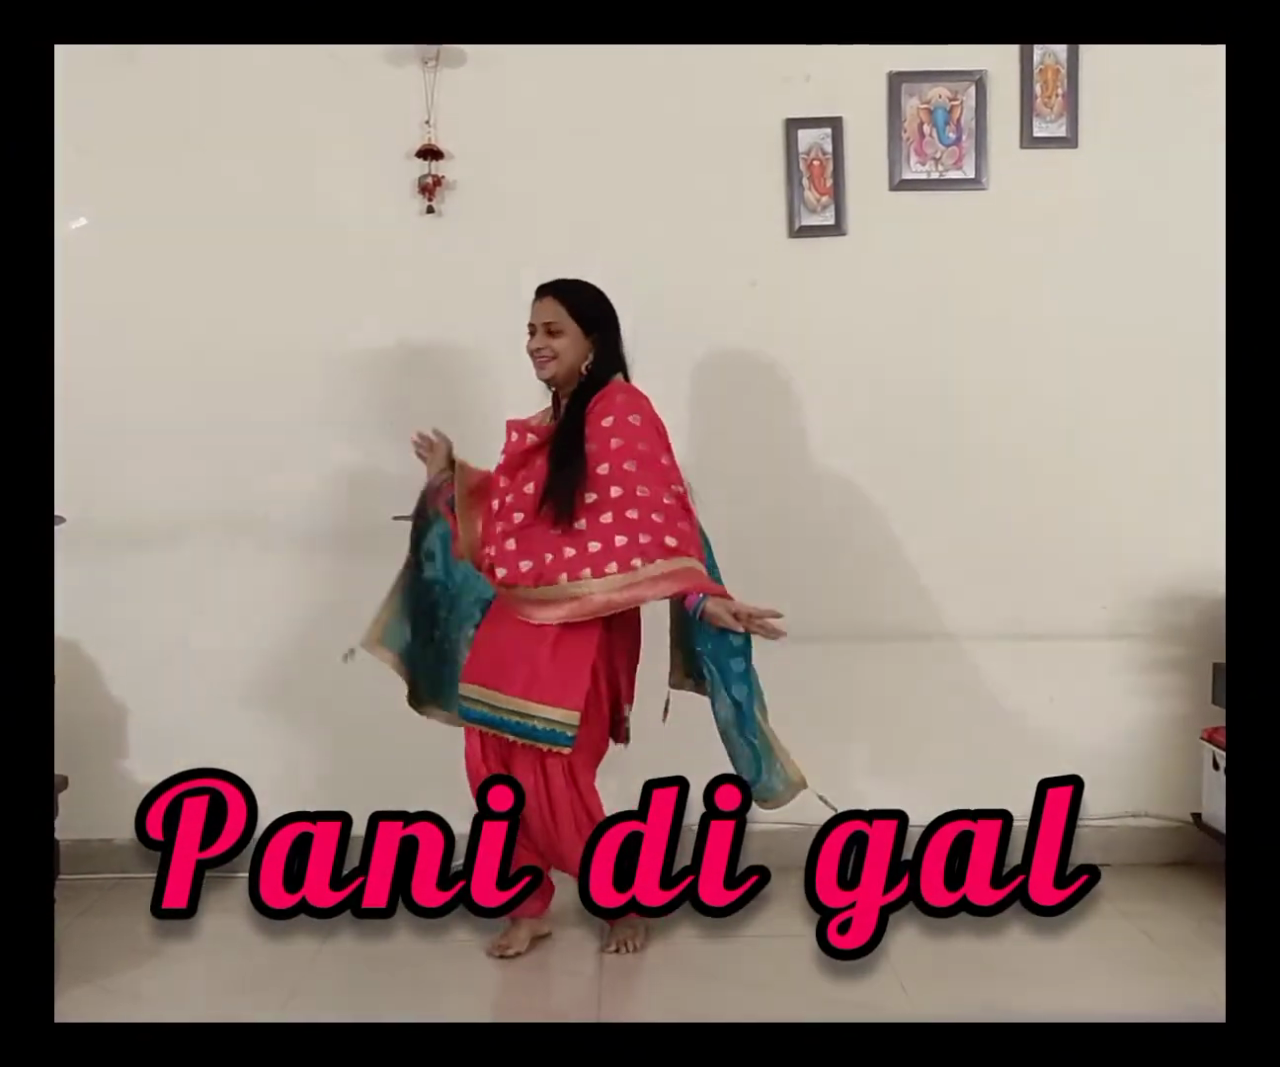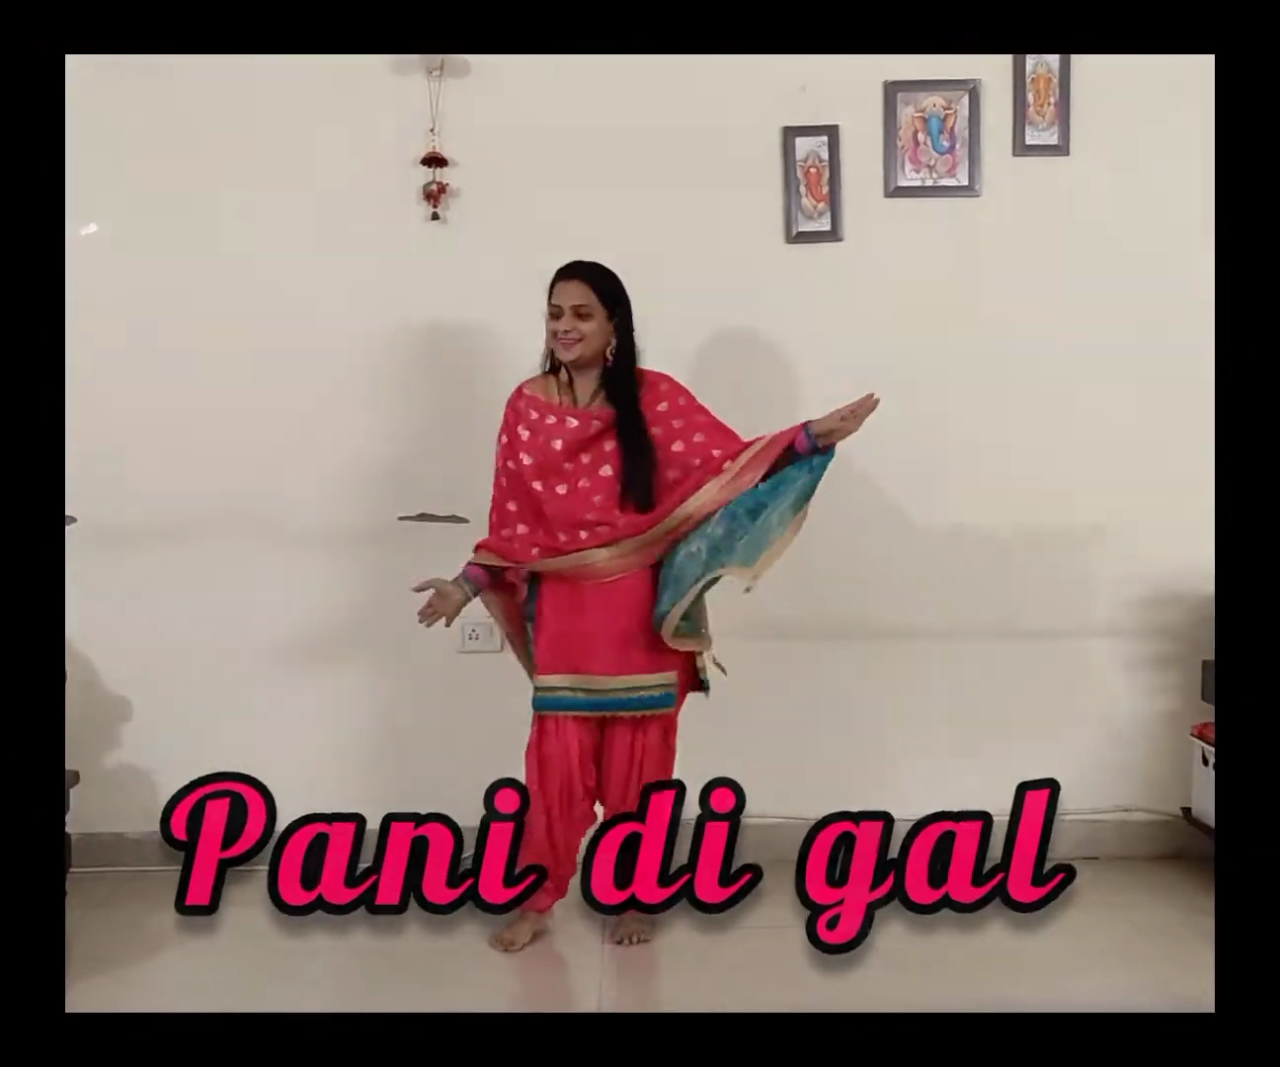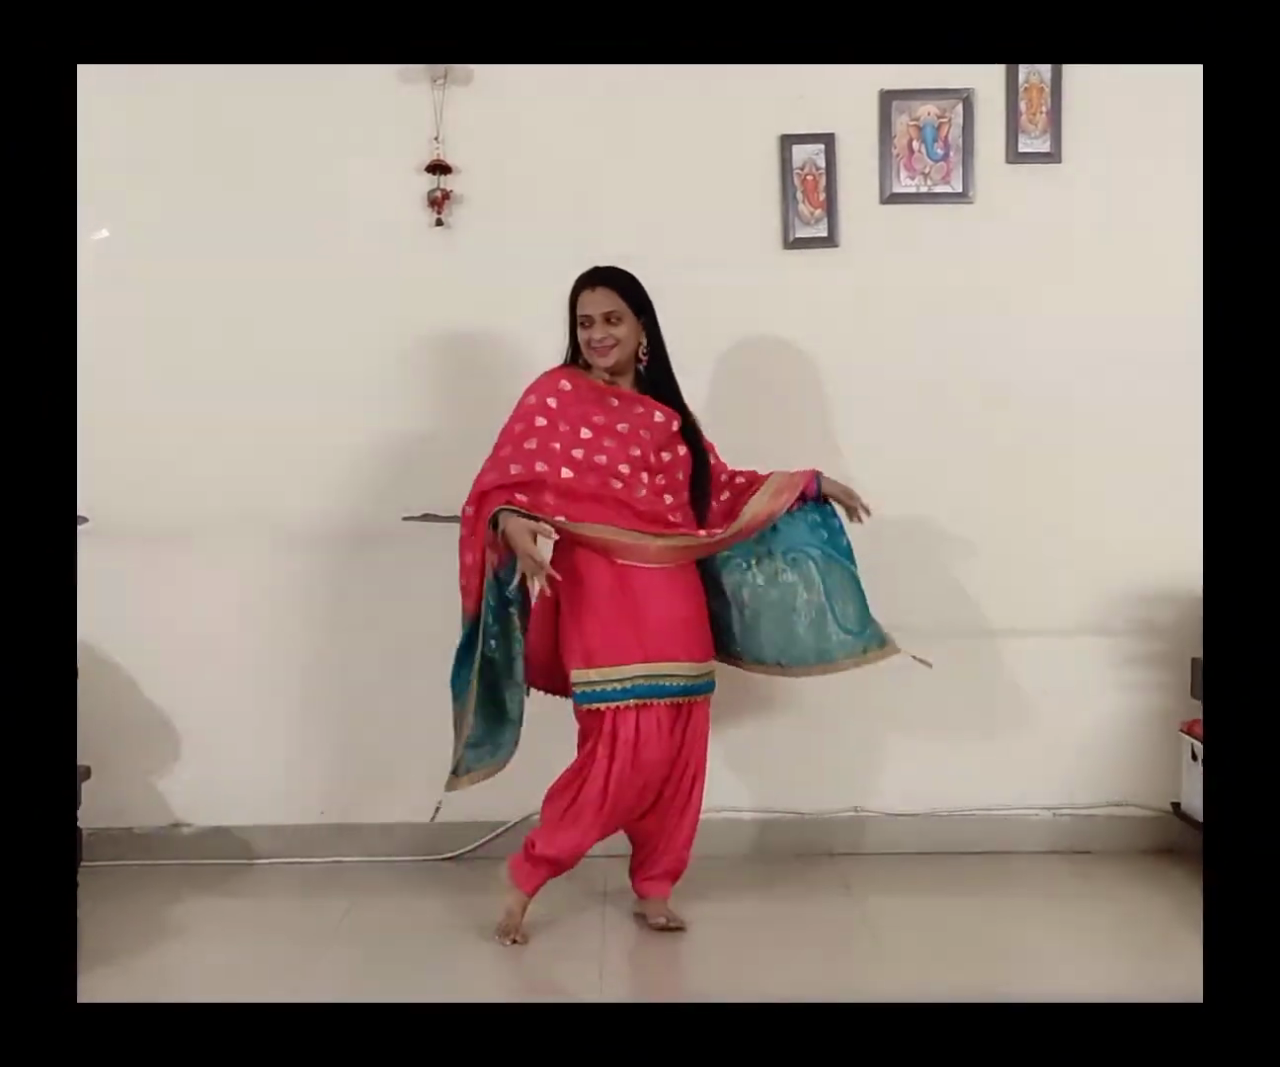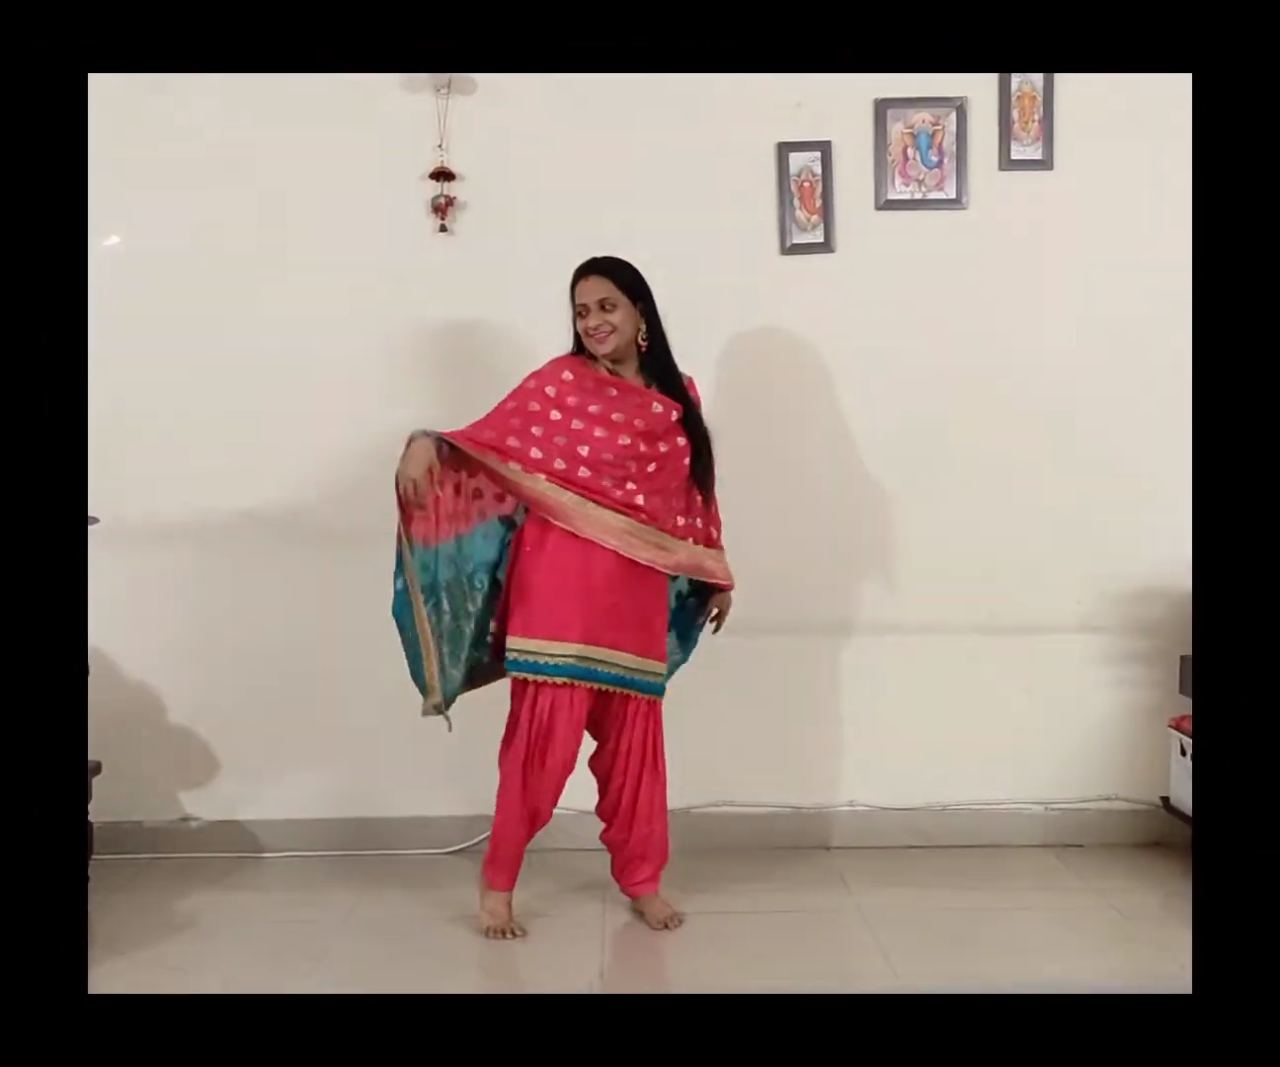
dt=0.5s
person 1, frame 1
left shoulder: (619, 410)
right shoulder: (537, 429)
left elbow: (656, 514)
left wrist: (706, 597)
right wrist: (450, 476)
left hip: (581, 631)
right hip: (515, 626)
left knee: (552, 779)
right knee: (492, 768)
right ankle: (529, 906)
person 1, frame 2
left shoulder: (654, 396)
right shoulder: (526, 405)
left elbow: (725, 464)
right elbow: (513, 512)
left wrist: (814, 434)
right wrist: (471, 581)
left hip: (643, 604)
right hip: (565, 607)
left knee: (638, 759)
right knee: (557, 755)
right ankle: (534, 899)
person 1, frame 3
left shoulder: (667, 405)
right shoulder: (554, 393)
left elbow: (720, 488)
right elbow: (503, 486)
left wrist: (814, 484)
right wrist: (516, 527)
left hip: (676, 599)
right hip: (602, 597)
left knee: (679, 750)
right knee: (628, 750)
left ankle: (653, 887)
right ankle: (528, 875)
person 1, frame 4
left shoulder: (679, 396)
right shoulder: (561, 381)
left elbow: (694, 493)
right elbow: (487, 447)
left wrist: (717, 577)
right wrist: (428, 441)
left hip: (639, 591)
right hip: (561, 585)
left knee: (634, 740)
right knee: (542, 737)
left ankle: (641, 880)
right ankle: (497, 883)
